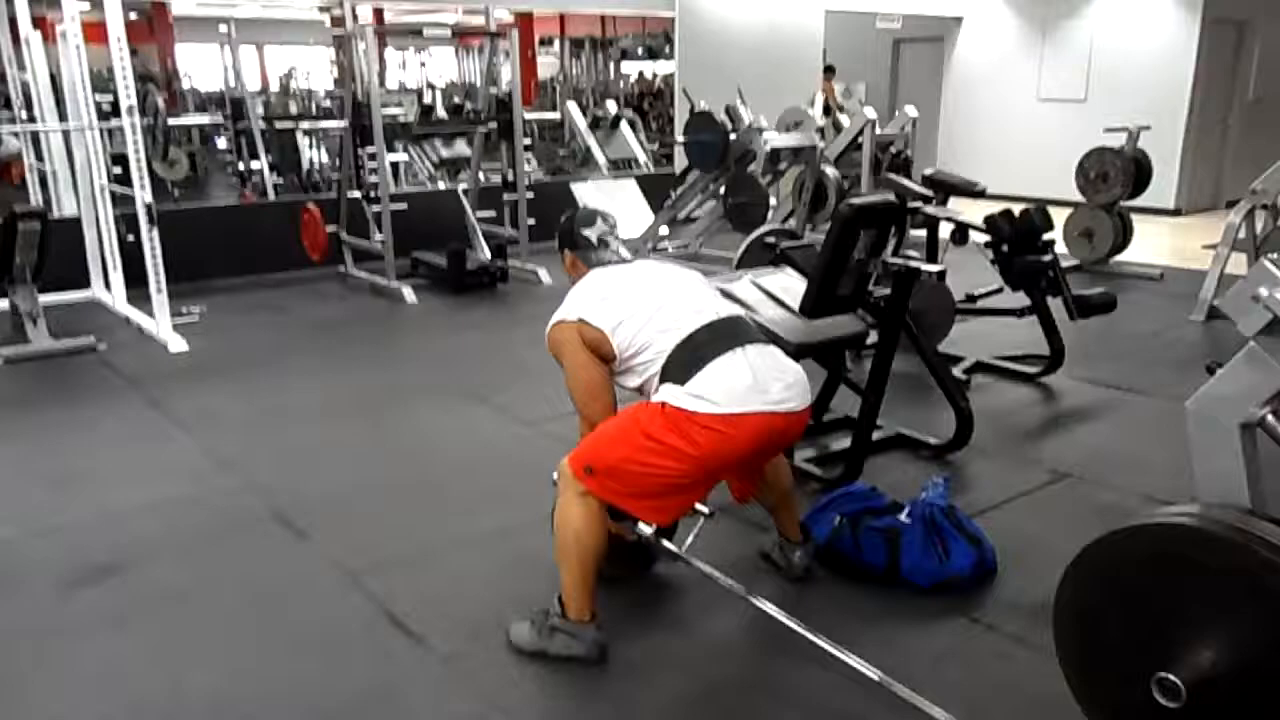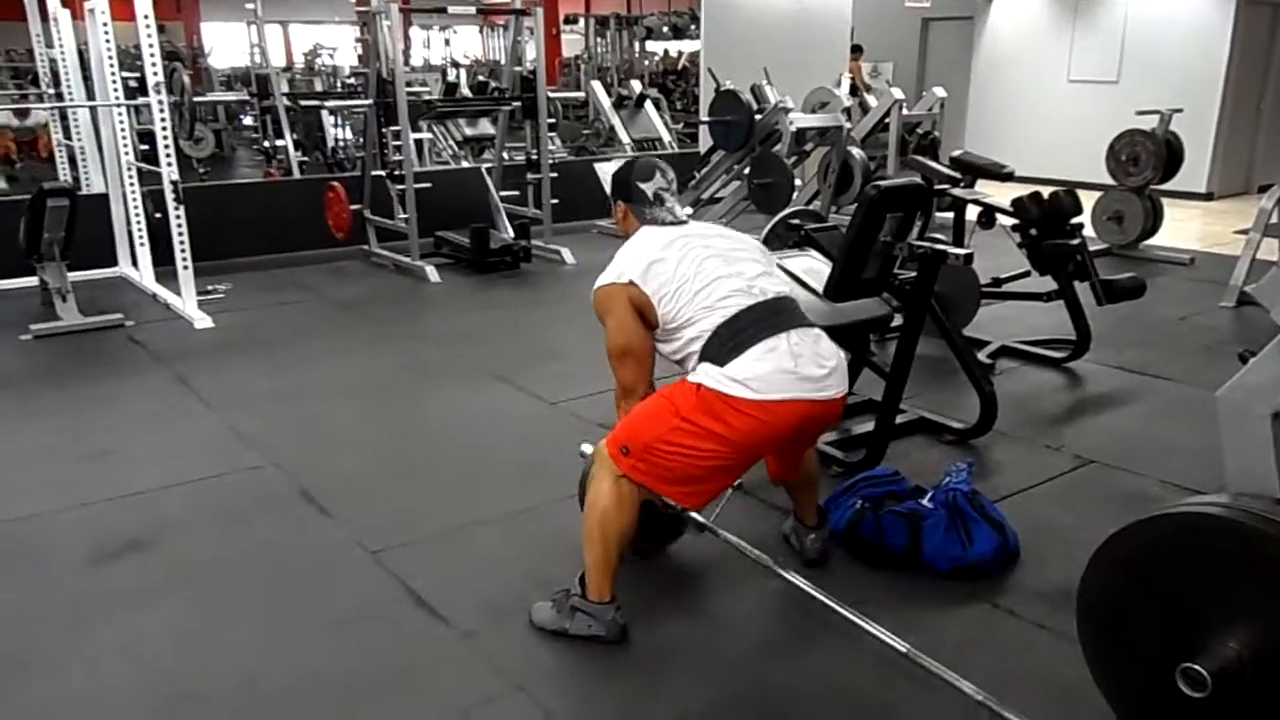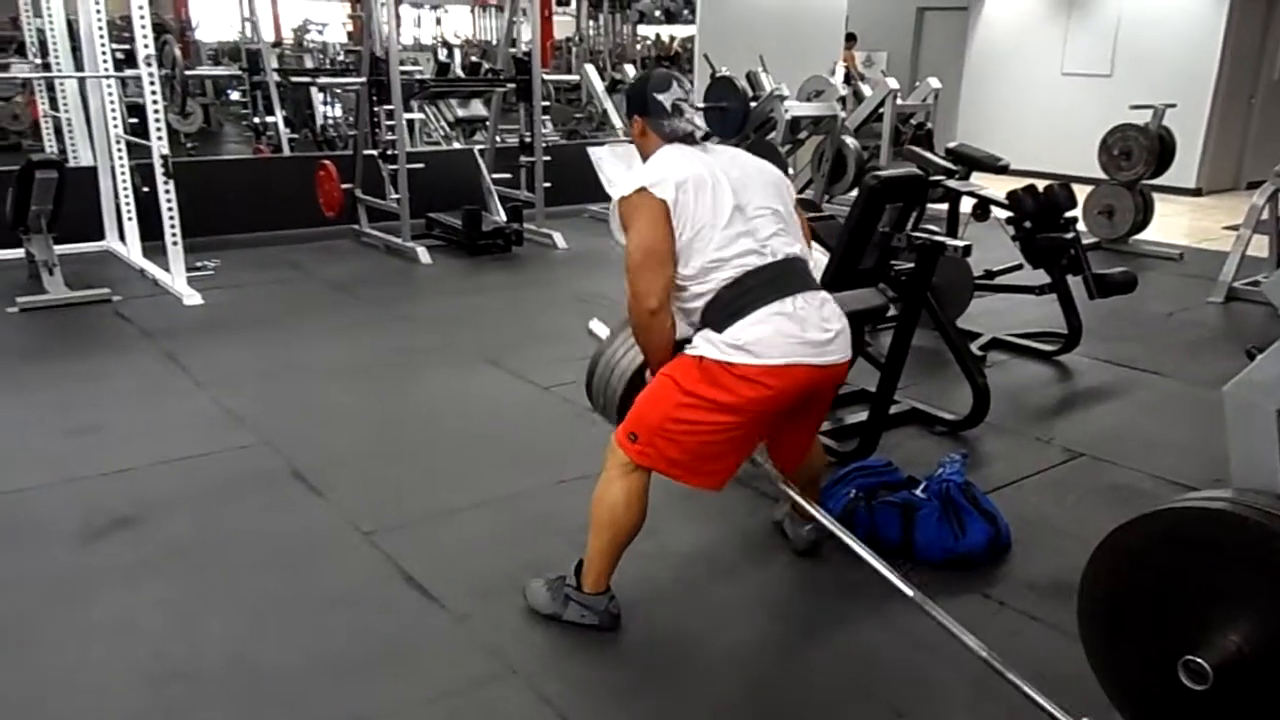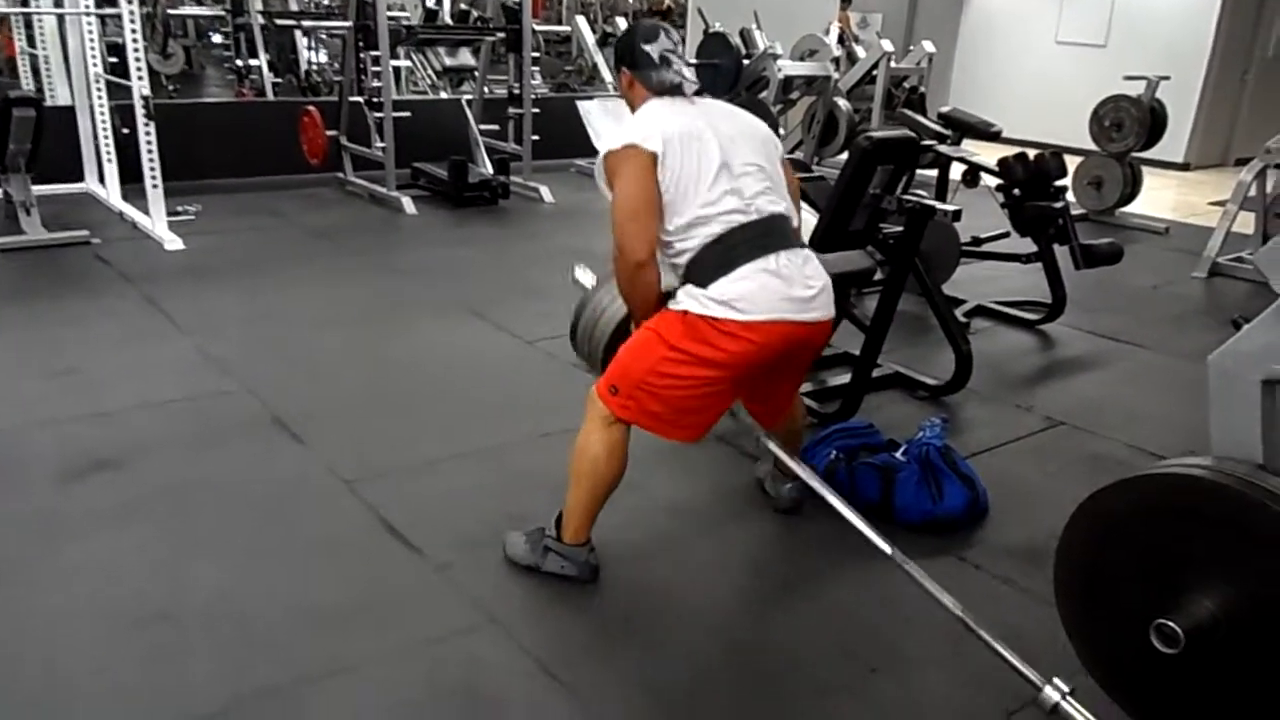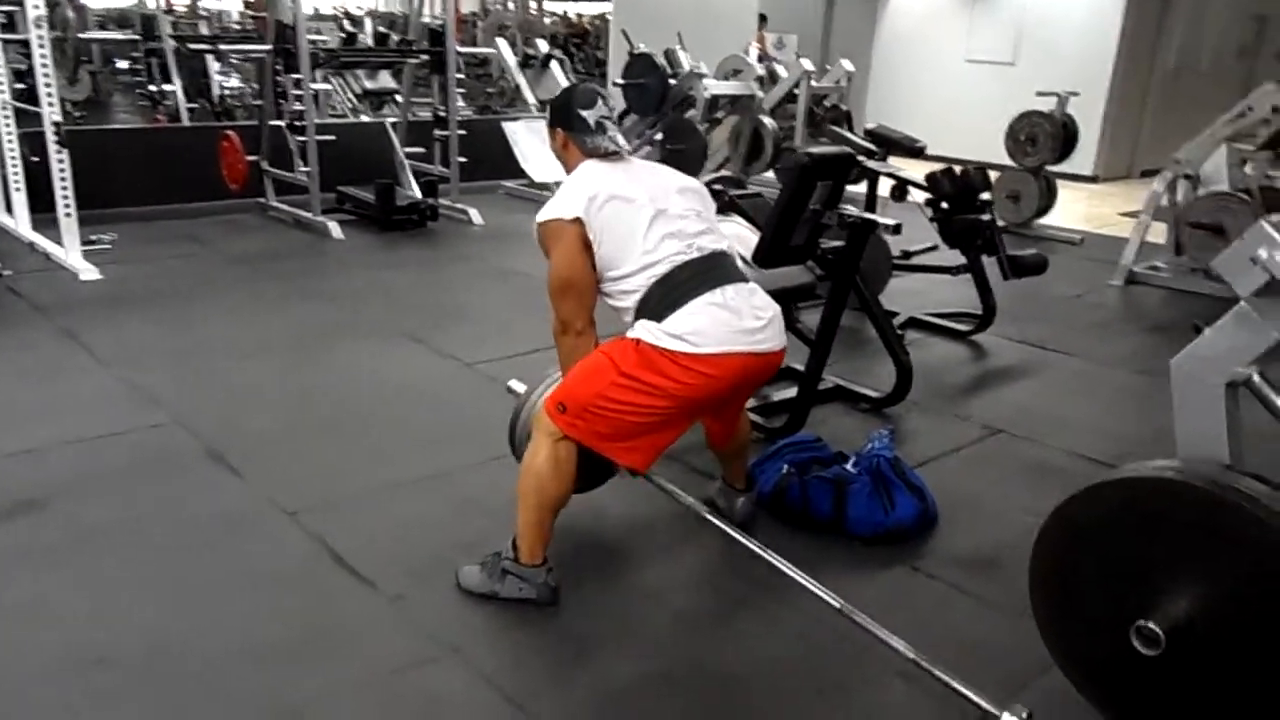
dt=1s
person 1, frame 1
left shoulder: (570, 320)
right shoulder: (672, 271)
left elbow: (600, 424)
left wrist: (612, 507)
left hip: (718, 409)
right hip: (790, 394)
left knee: (577, 478)
right knee: (757, 444)
left ankle: (575, 627)
right ankle: (793, 545)
person 1, frame 2
left shoulder: (620, 279)
right shoulder: (731, 238)
left elbow: (635, 390)
left wrist: (647, 469)
left hip: (751, 389)
right hip: (828, 377)
left knee: (613, 464)
left ankle: (594, 607)
right ankle: (809, 530)
person 1, frame 3
left shoulder: (648, 188)
right shoulder: (760, 167)
left elbow: (650, 305)
left wrist: (664, 375)
left hip: (752, 351)
right hip: (829, 339)
left knee: (628, 455)
right knee: (795, 431)
left ankle: (589, 595)
right ankle: (804, 522)
person 1, frame 4
left shoulder: (635, 140)
right shoulder: (747, 120)
left elbow: (636, 255)
left wrist: (648, 322)
left hip: (733, 309)
right hip: (812, 298)
left knee: (608, 408)
right knee: (776, 391)
left ankle: (568, 547)
right ankle: (785, 480)
person 1, frame 5
left shoulder: (564, 208)
right shoulder: (676, 179)
left elbow: (575, 327)
left wrist: (592, 412)
left hip: (691, 342)
right hip: (764, 332)
left knee: (553, 426)
right knee: (722, 398)
left ankle: (526, 570)
right ankle: (736, 493)
